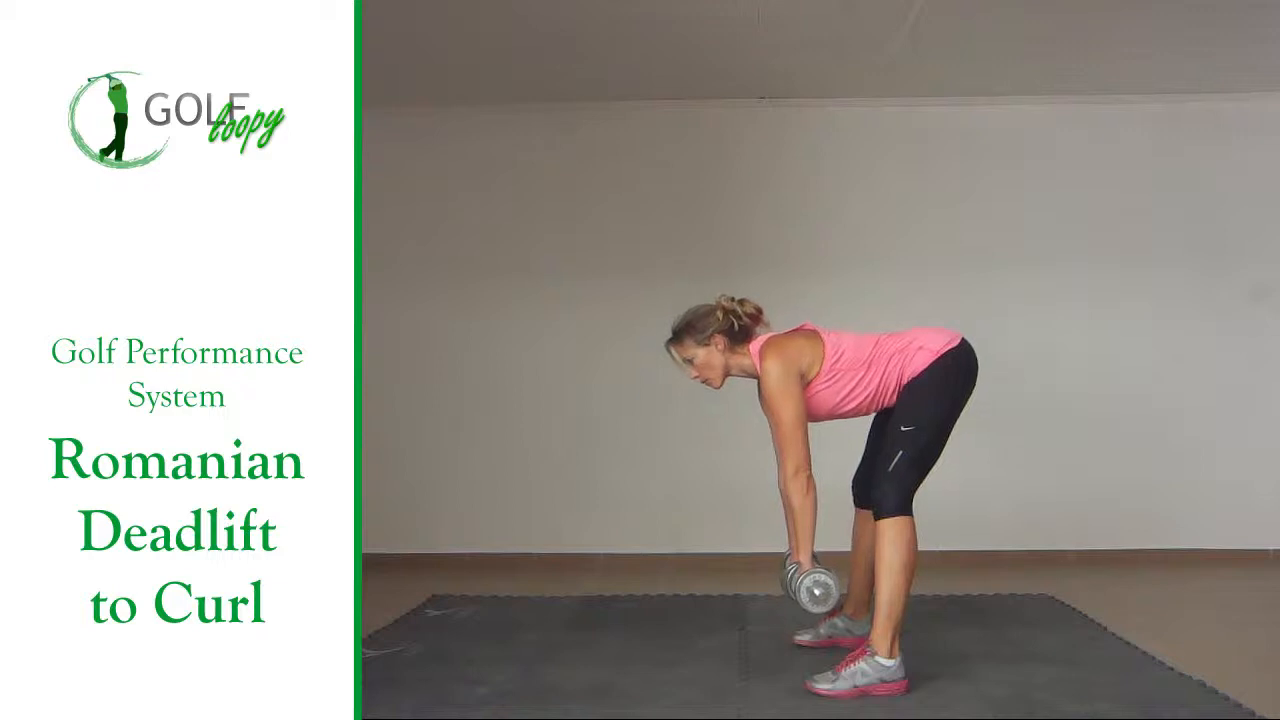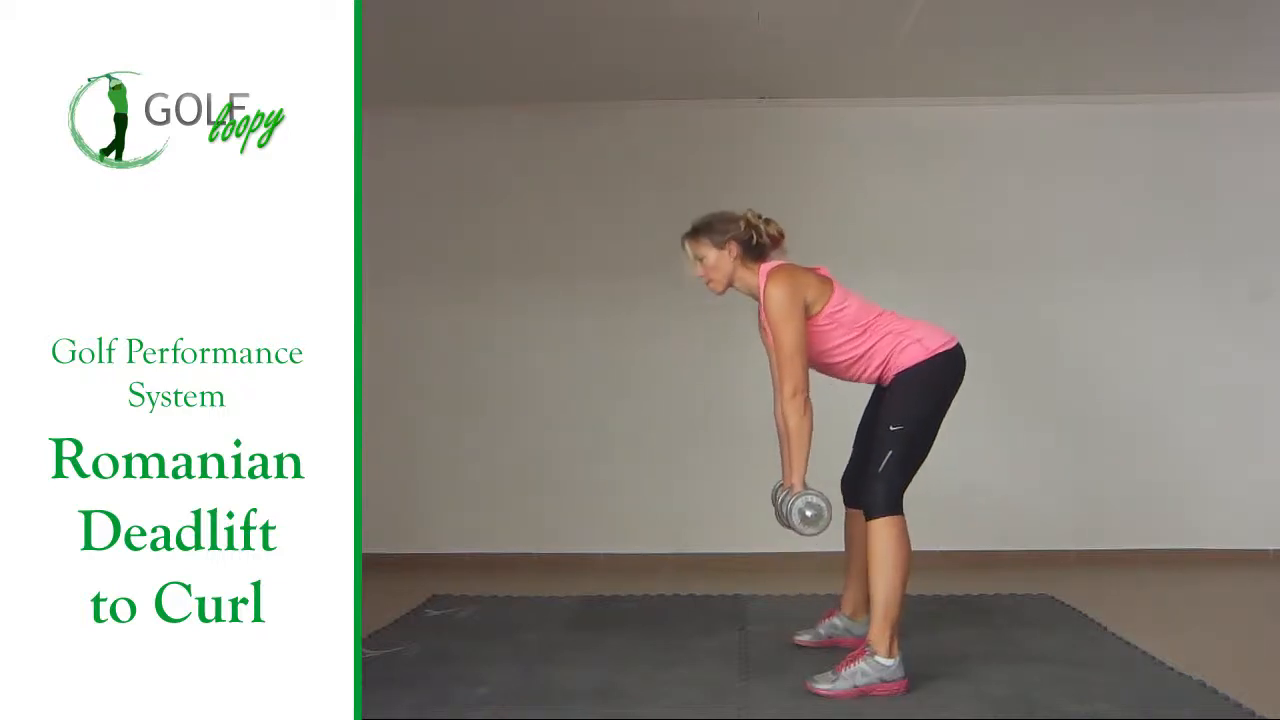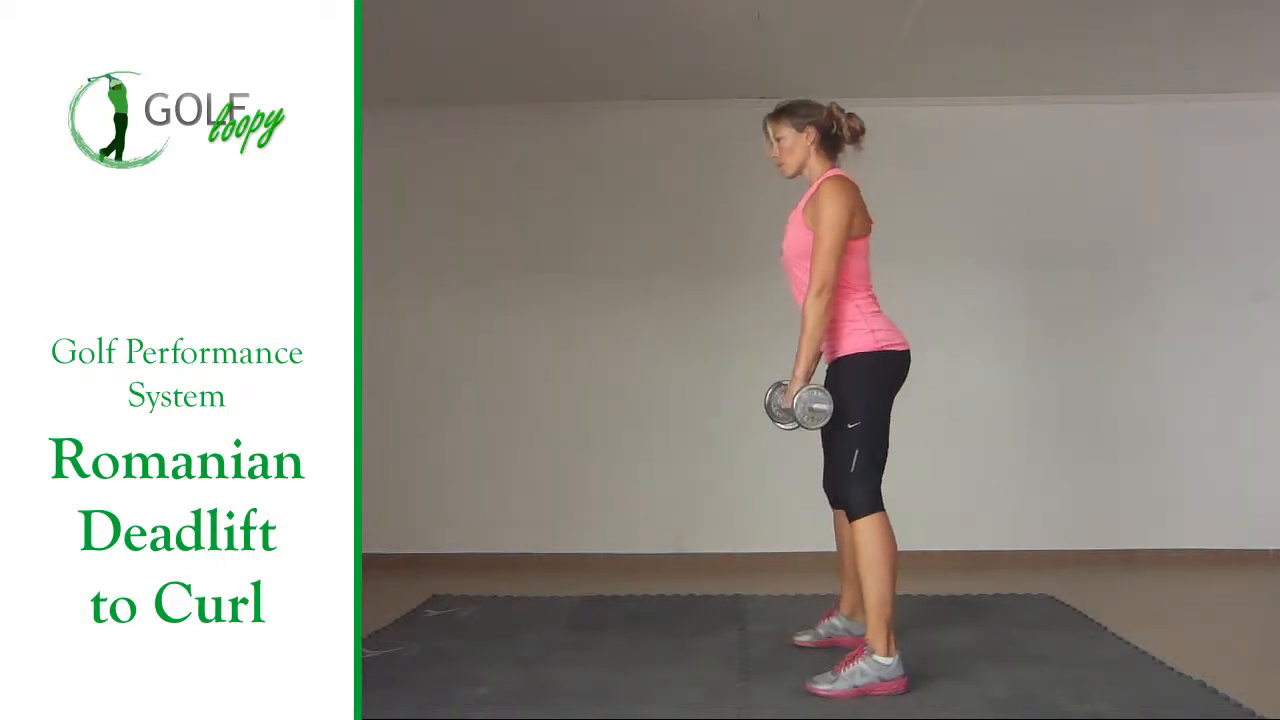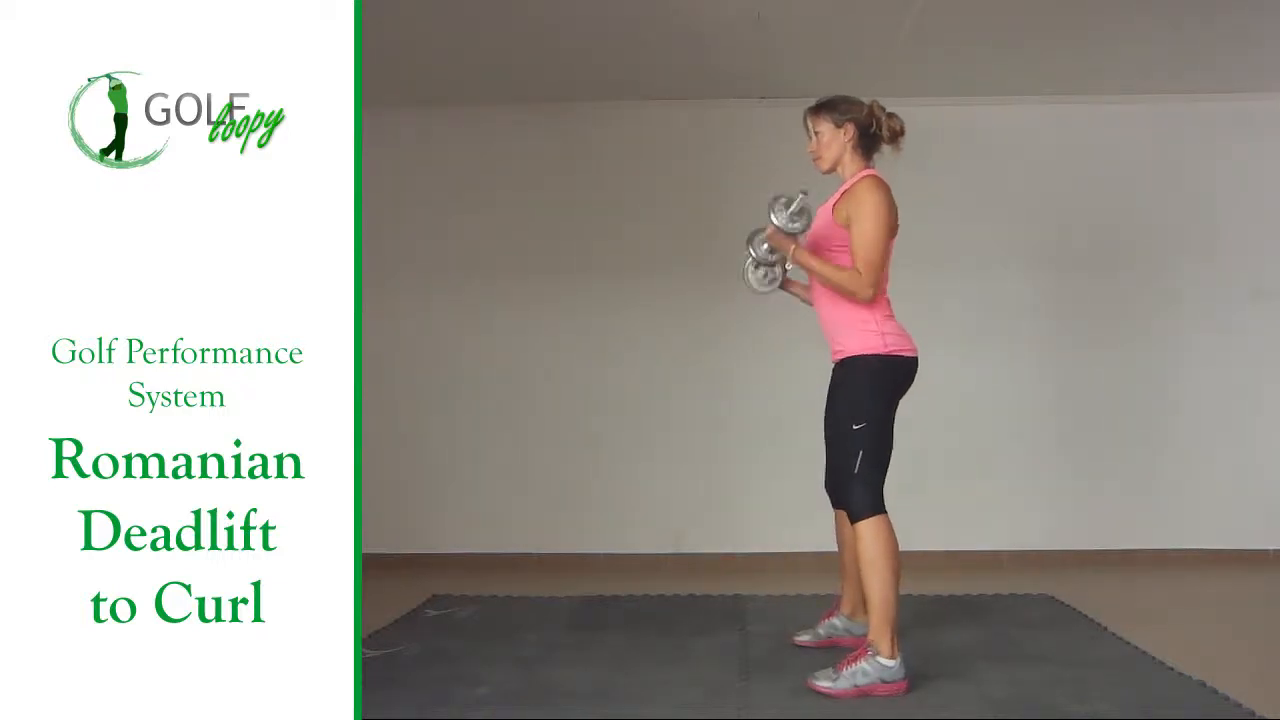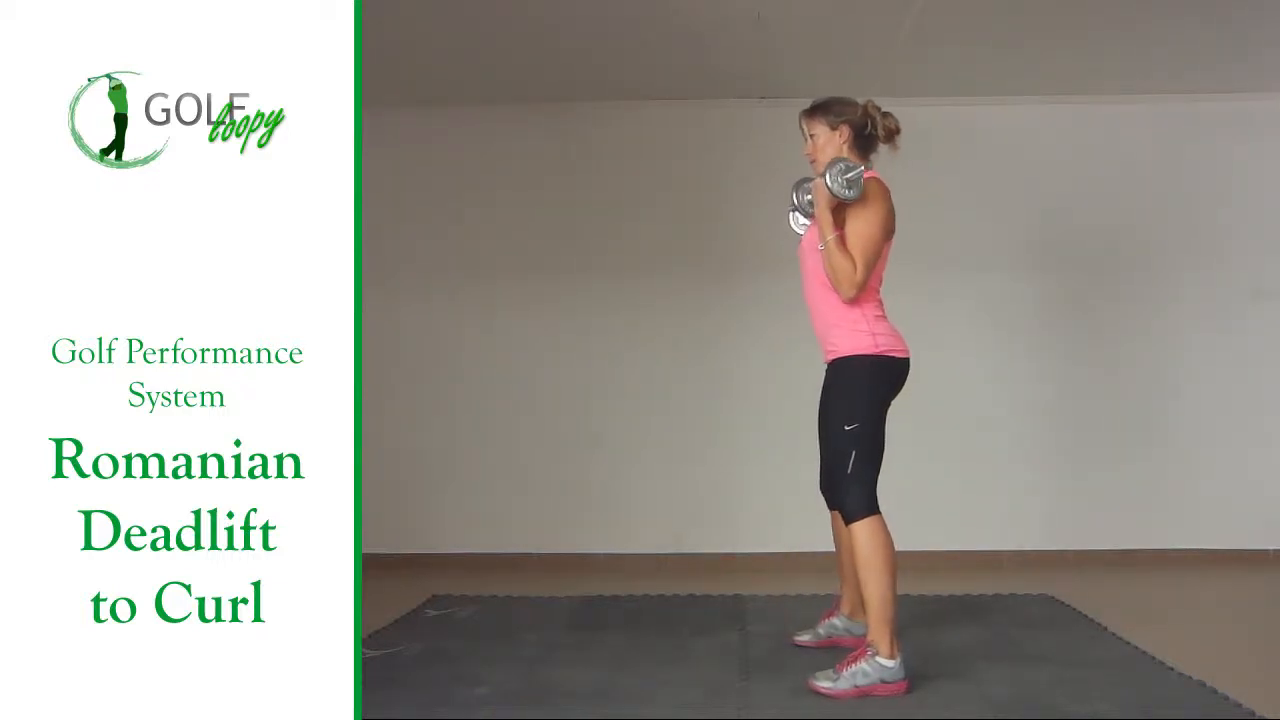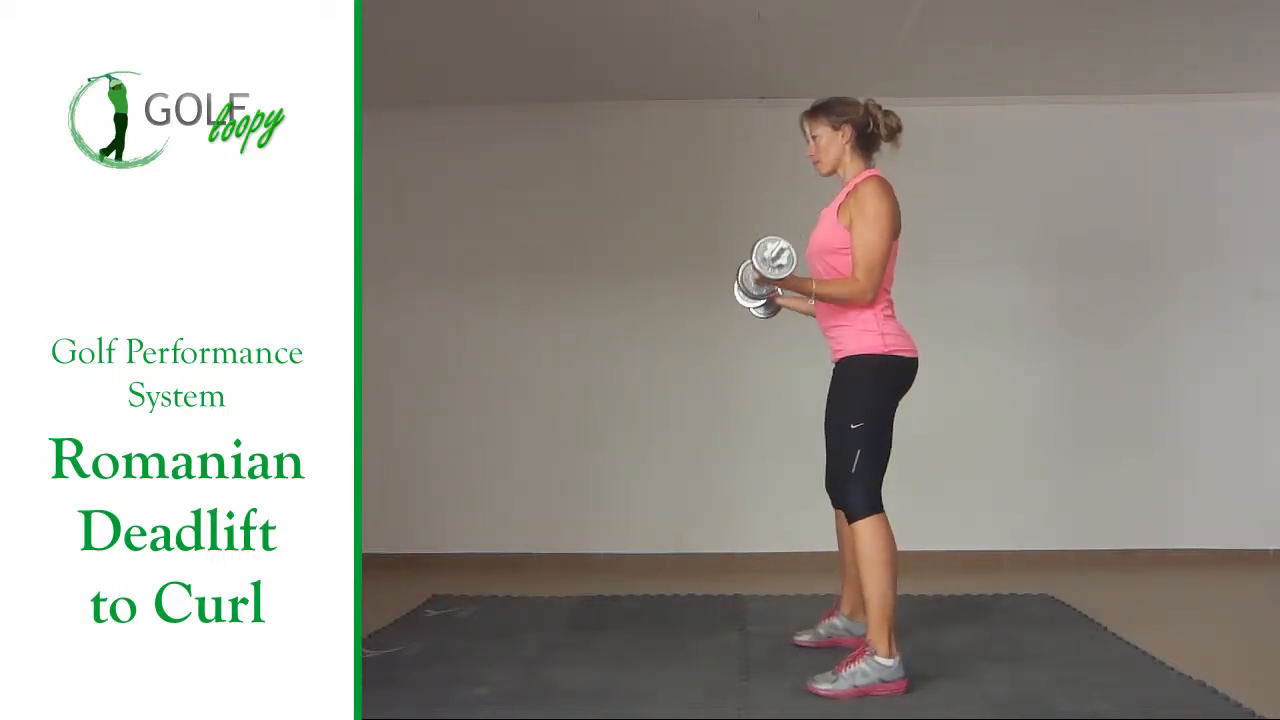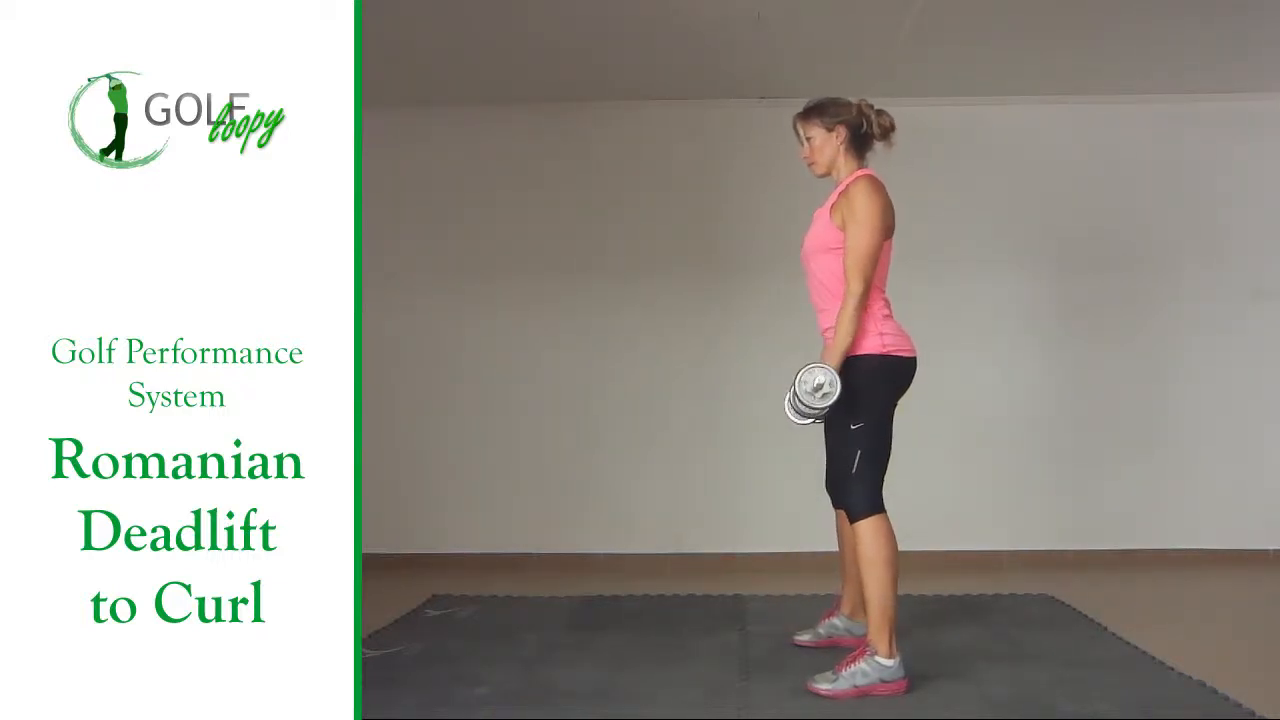
dt=0.7s
person 1, frame 1
left shoulder: (775, 360)
right shoulder: (768, 372)
left elbow: (799, 474)
right elbow: (788, 472)
left wrist: (804, 558)
right wrist: (796, 550)
left hip: (940, 364)
right hip: (919, 373)
left knee: (889, 494)
right knee: (867, 490)
left ankle: (883, 660)
right ankle: (854, 618)
person 1, frame 2
left shoulder: (780, 284)
right shoulder: (767, 299)
left elbow: (798, 396)
right elbow: (784, 398)
left wrist: (798, 482)
right wrist: (788, 477)
left hip: (928, 363)
right hip: (906, 369)
left knee: (878, 495)
right knee: (856, 489)
left ankle: (883, 660)
right ankle: (852, 617)
person 1, frame 3
left shoulder: (834, 190)
right shoulder: (815, 199)
left elbow: (824, 290)
left wrist: (798, 375)
right wrist: (806, 372)
left hip: (867, 356)
right hip: (852, 358)
left knee: (859, 494)
right knee: (840, 490)
left ankle: (882, 658)
right ankle: (851, 616)
person 1, frame 4
left shoulder: (869, 190)
right shoulder: (845, 196)
left elbow: (864, 287)
left wrist: (801, 253)
right wrist: (789, 280)
left hip: (874, 360)
right hip: (854, 361)
left knee: (862, 497)
right knee: (843, 491)
left ankle: (884, 659)
right ankle: (852, 616)
person 1, frame 5
left shoulder: (868, 192)
right shoulder: (843, 196)
left elbow: (850, 285)
left wrist: (824, 219)
right wrist: (812, 225)
left hip: (866, 360)
right hip: (847, 361)
left knee: (856, 497)
right knee: (838, 491)
left ankle: (884, 658)
right ankle: (850, 617)
person 1, frame 6
left shoulder: (870, 191)
right shoulder: (848, 197)
left elbow: (865, 288)
left wrist: (798, 283)
right wrist: (791, 299)
left hip: (874, 360)
right hip: (856, 360)
left knee: (860, 498)
right knee: (844, 492)
left ankle: (883, 659)
right ankle: (852, 616)
person 1, frame 7
left shoulder: (862, 190)
right shoulder: (842, 197)
left elbow: (858, 290)
left wrist: (832, 362)
right wrist: (833, 362)
left hip: (870, 359)
right hip: (855, 359)
left knee: (862, 497)
right knee: (843, 491)
left ankle: (883, 658)
right ankle: (851, 617)
